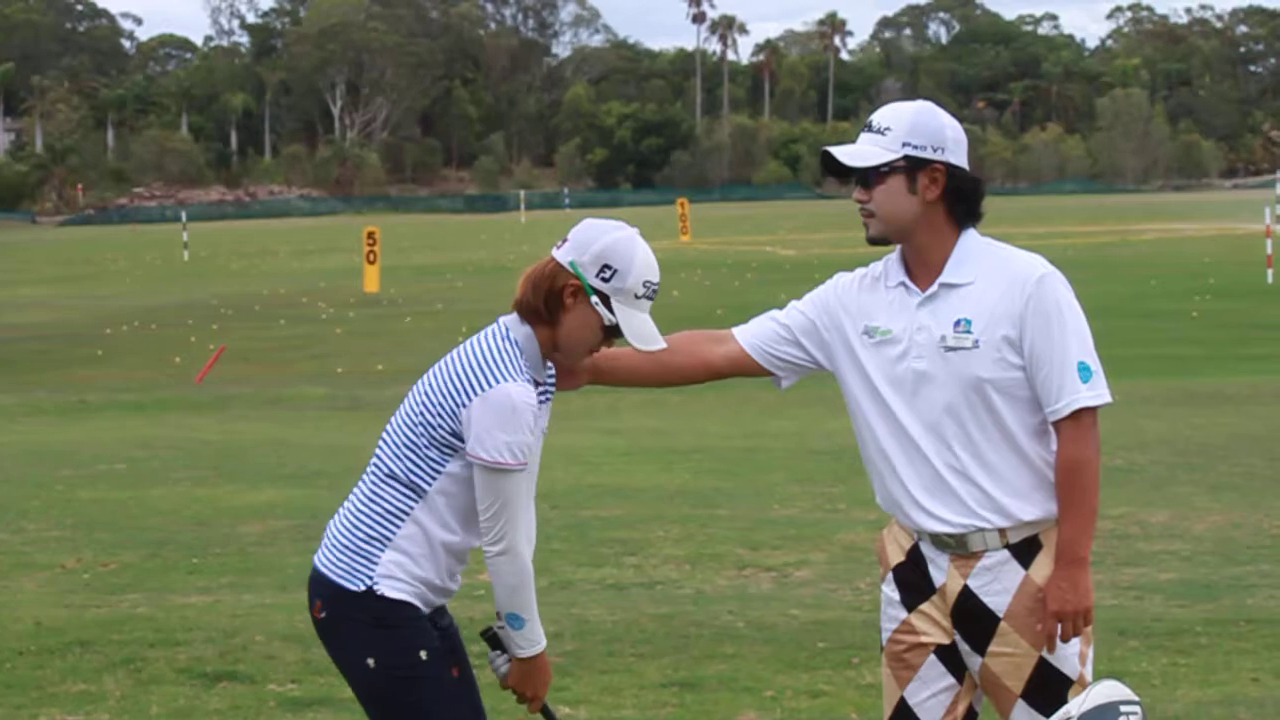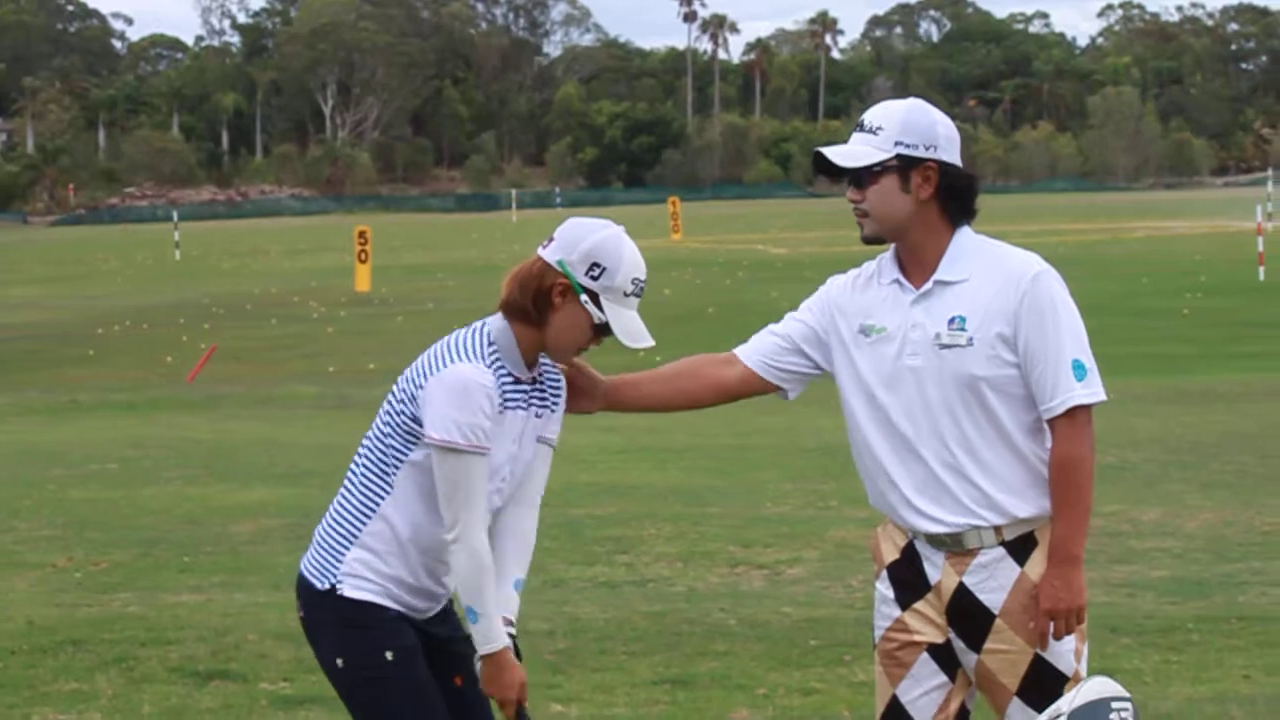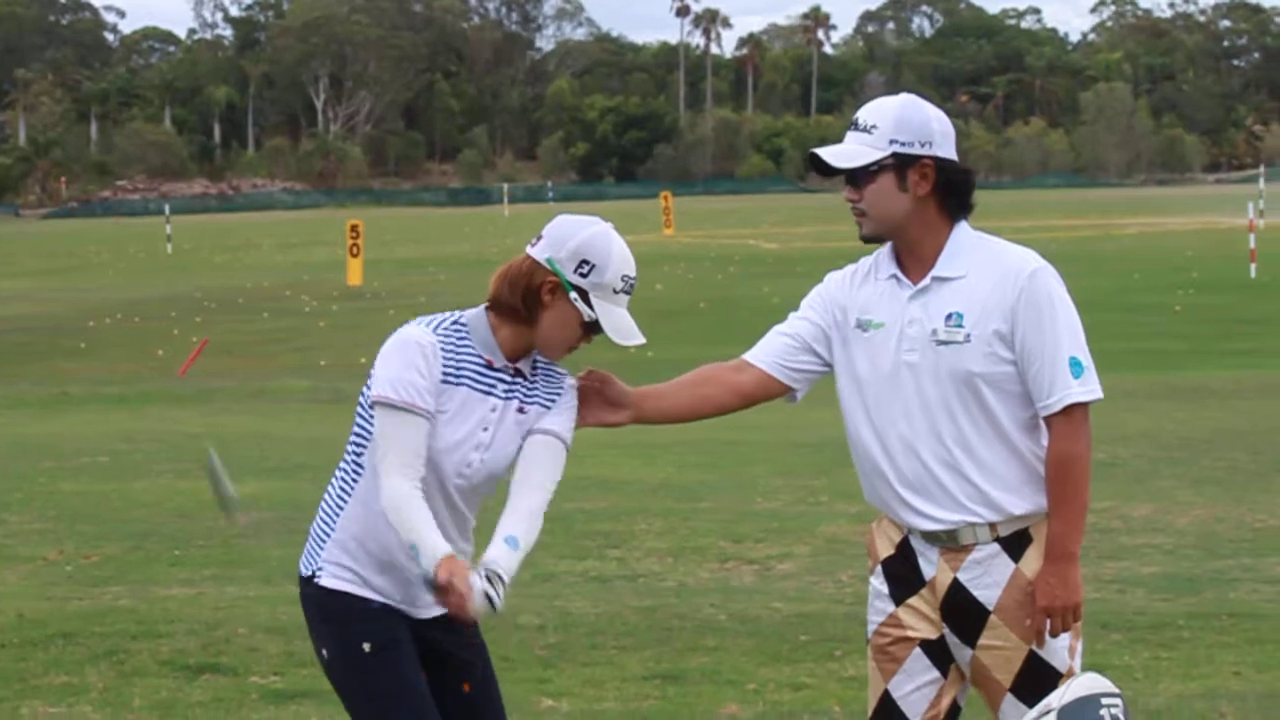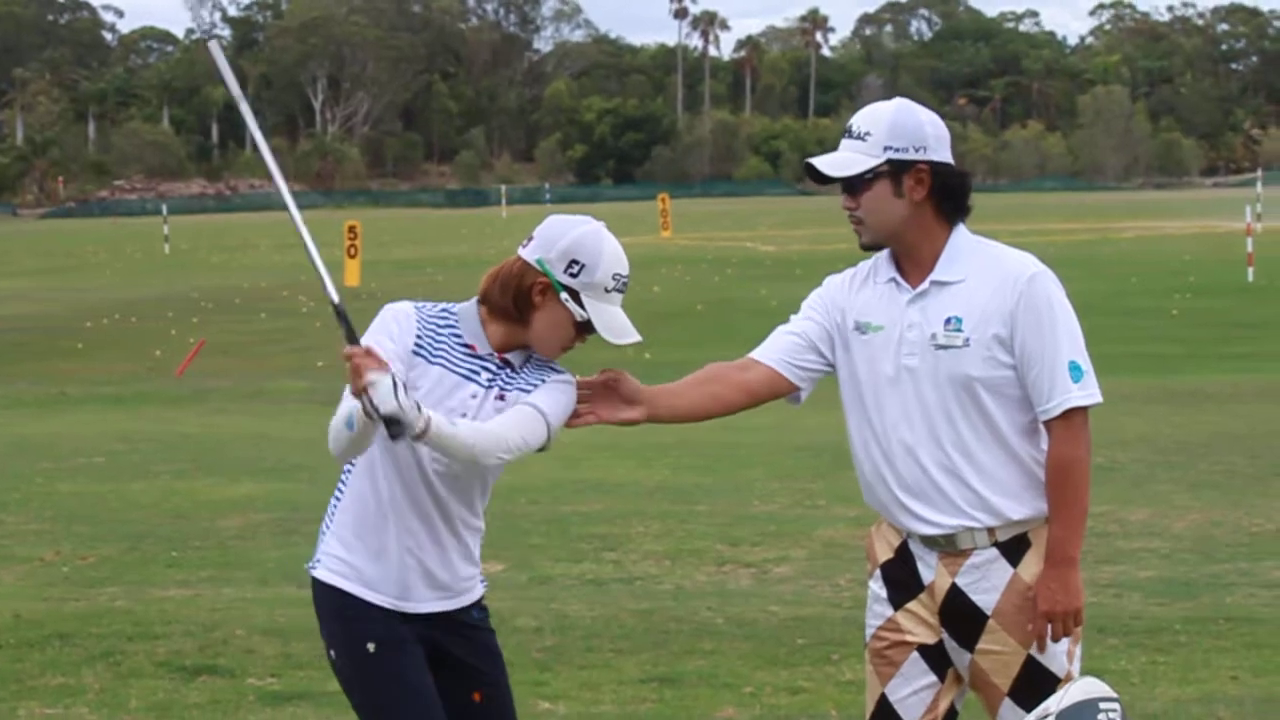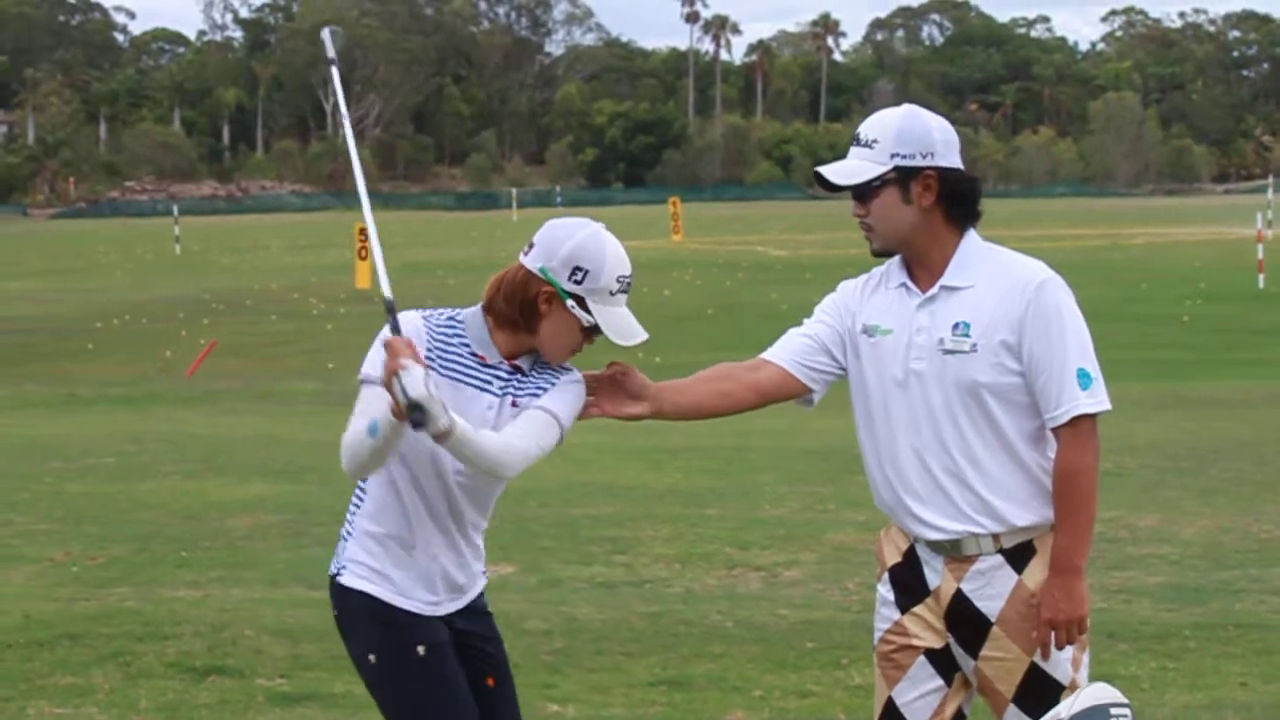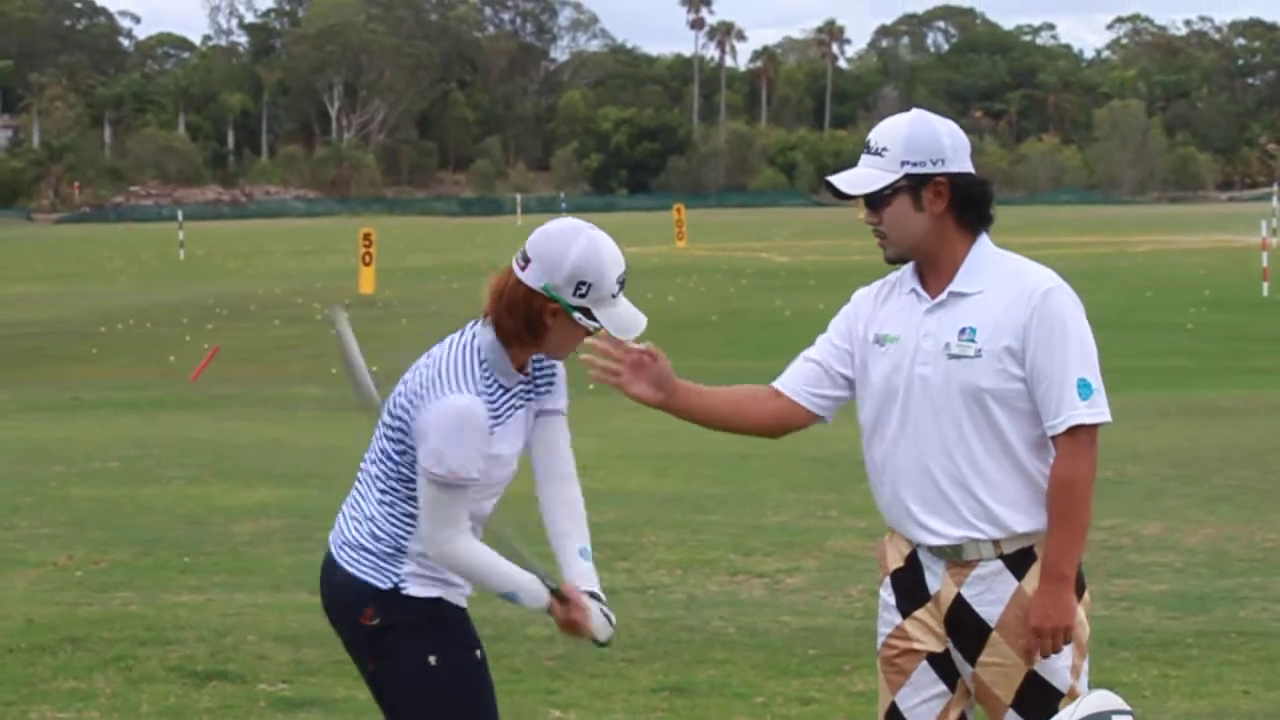
dt=0.3s
person 1, frame 1
left shoulder: (1028, 285)
right shoulder: (849, 301)
left elbow: (1076, 428)
right elbow: (721, 350)
left wrist: (1073, 566)
right wrist: (593, 367)
left hip: (1023, 566)
right hip: (917, 568)
person 1, frame 2
left shoulder: (1022, 284)
right shoulder: (847, 300)
left elbow: (1071, 426)
right elbow: (733, 371)
left wrist: (1066, 565)
right wrist: (613, 392)
left hip: (1016, 563)
right hip: (910, 566)
person 1, frame 3
left shoulder: (1019, 279)
right shoulder: (846, 294)
left elbow: (1068, 423)
right elbow: (746, 377)
left wrist: (1063, 561)
right wrist: (634, 404)
left hip: (1013, 559)
right hip: (907, 561)
person 1, frame 4
left shoulder: (1019, 284)
right shoulder: (845, 298)
left elbow: (1068, 427)
right elbow: (752, 376)
left wrist: (1063, 567)
right wrist: (649, 403)
left hip: (1011, 563)
right hip: (905, 565)
person 1, frame 5
left shoulder: (1028, 291)
right shoulder: (858, 303)
left elbow: (1076, 435)
right elbow: (759, 377)
left wrist: (1068, 574)
right wrist: (655, 399)
left hip: (1018, 570)
right hip: (913, 570)
person 1, frame 6
left shoulder: (1034, 298)
right shoulder: (871, 308)
left elbow: (1075, 448)
right elbow: (783, 408)
left wrist: (1057, 583)
right wrist: (674, 394)
left hip: (1017, 578)
right hip: (915, 578)
person 2, frame 1
left shoulder: (532, 369)
right shoulder: (507, 389)
left elbow: (520, 508)
right elbow: (502, 540)
left wrist: (515, 631)
right wrist: (529, 648)
left hip: (404, 592)
right hip: (367, 599)
person 2, frame 2
left shoulder: (549, 387)
right shoulder: (467, 375)
left elbow: (521, 509)
right elbow: (463, 532)
left wrist: (504, 629)
right wrist: (493, 649)
left hip: (425, 601)
right hip: (356, 598)
person 2, frame 3
left shoulder: (553, 392)
right shoulder: (423, 346)
left elbow: (531, 498)
right elbow: (396, 485)
left wrist: (491, 575)
right wrist: (442, 560)
left hip: (435, 597)
right hip: (351, 589)
person 2, frame 4
left shoulder: (551, 387)
right shoulder: (406, 325)
left elbow: (489, 446)
right elbow: (343, 443)
left wrist: (409, 414)
right wrist: (367, 400)
left hip: (455, 600)
right hip: (361, 592)
person 2, frame 5
left shoulder: (560, 386)
right shoulder: (416, 337)
left elbow: (505, 459)
right elbow: (356, 461)
left wrist: (435, 418)
right wrist: (395, 408)
left hip: (457, 594)
right hip: (381, 594)
person 2, frame 6
left shoulder: (540, 368)
right shoulder: (459, 404)
left elbow: (558, 484)
right elbow: (444, 545)
left wrist: (582, 585)
right wrist: (545, 600)
right hip: (401, 599)
